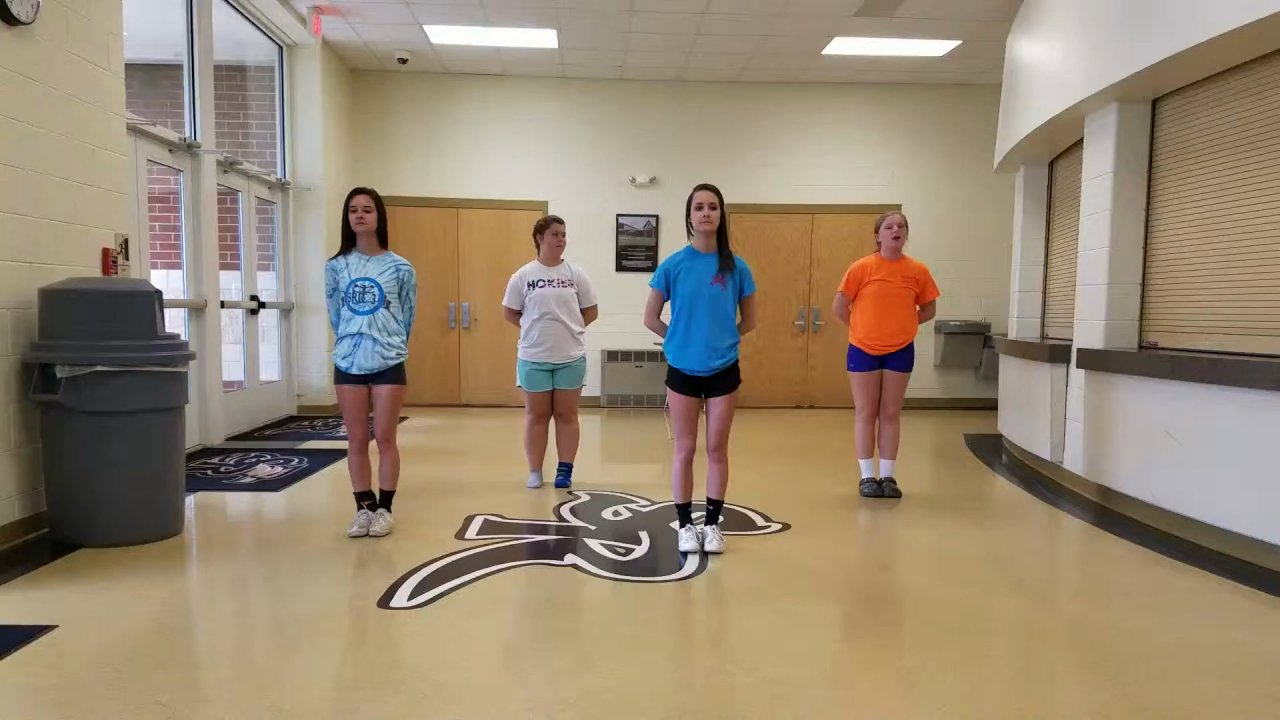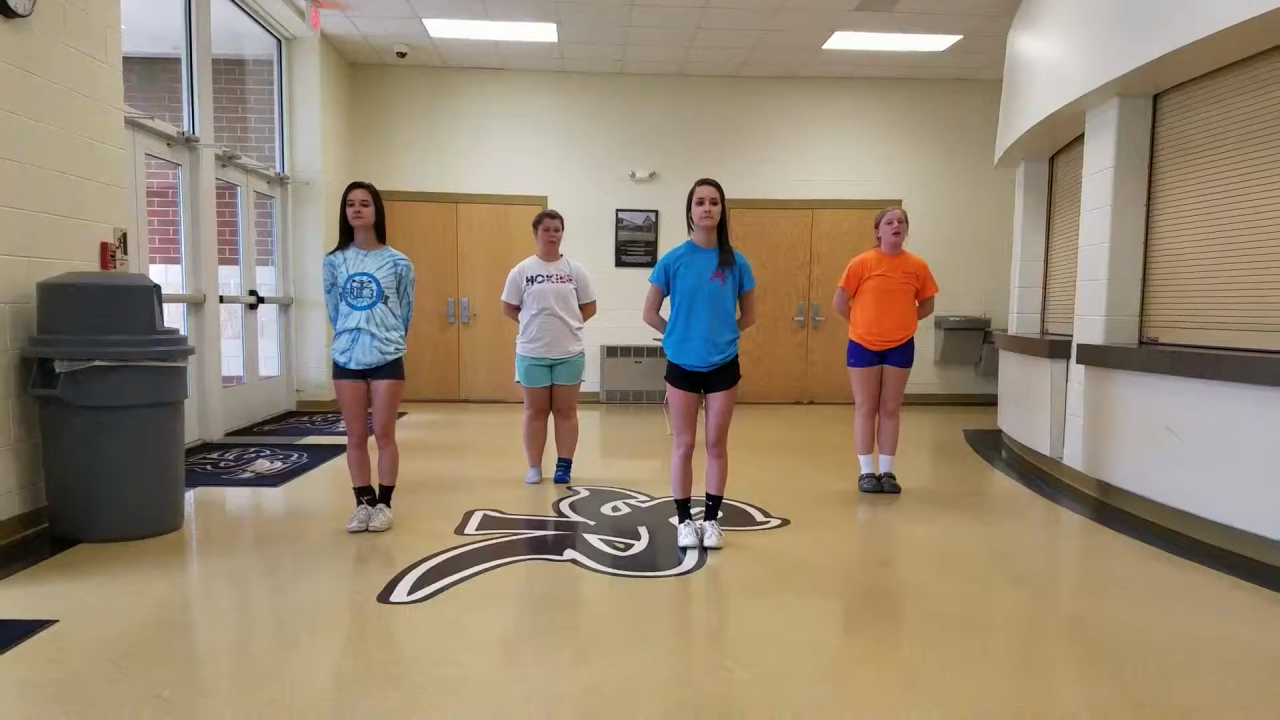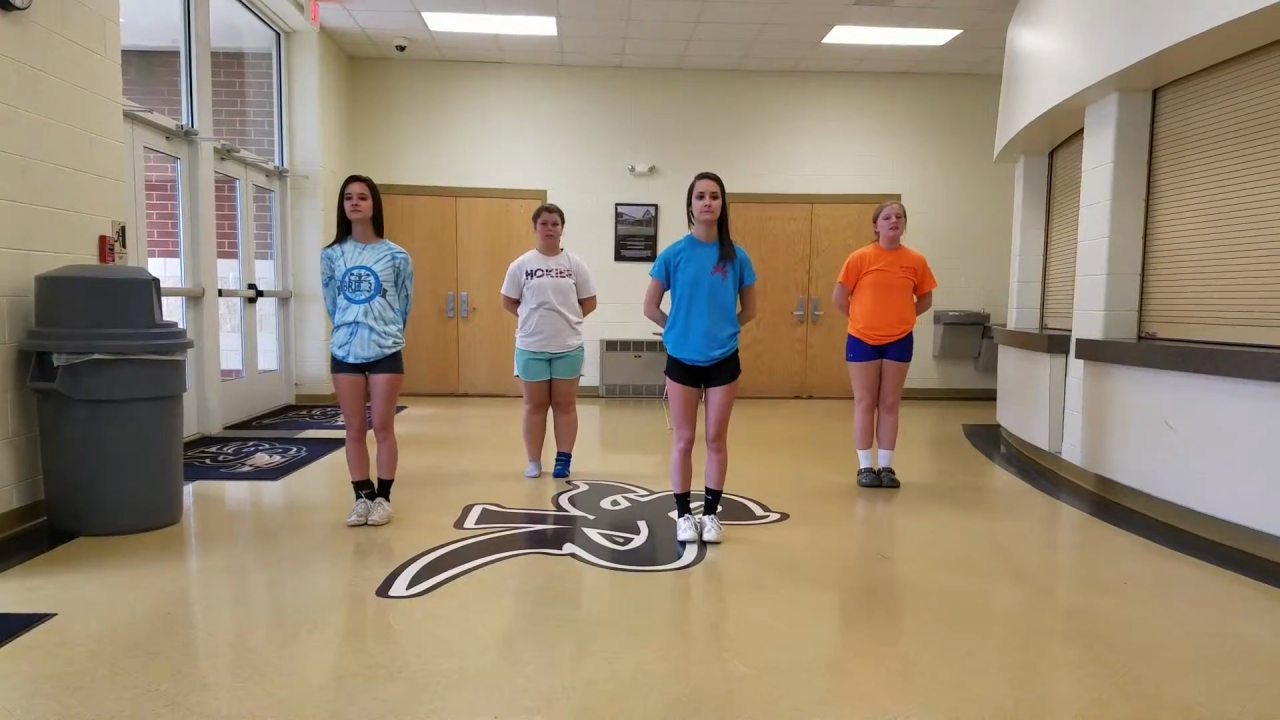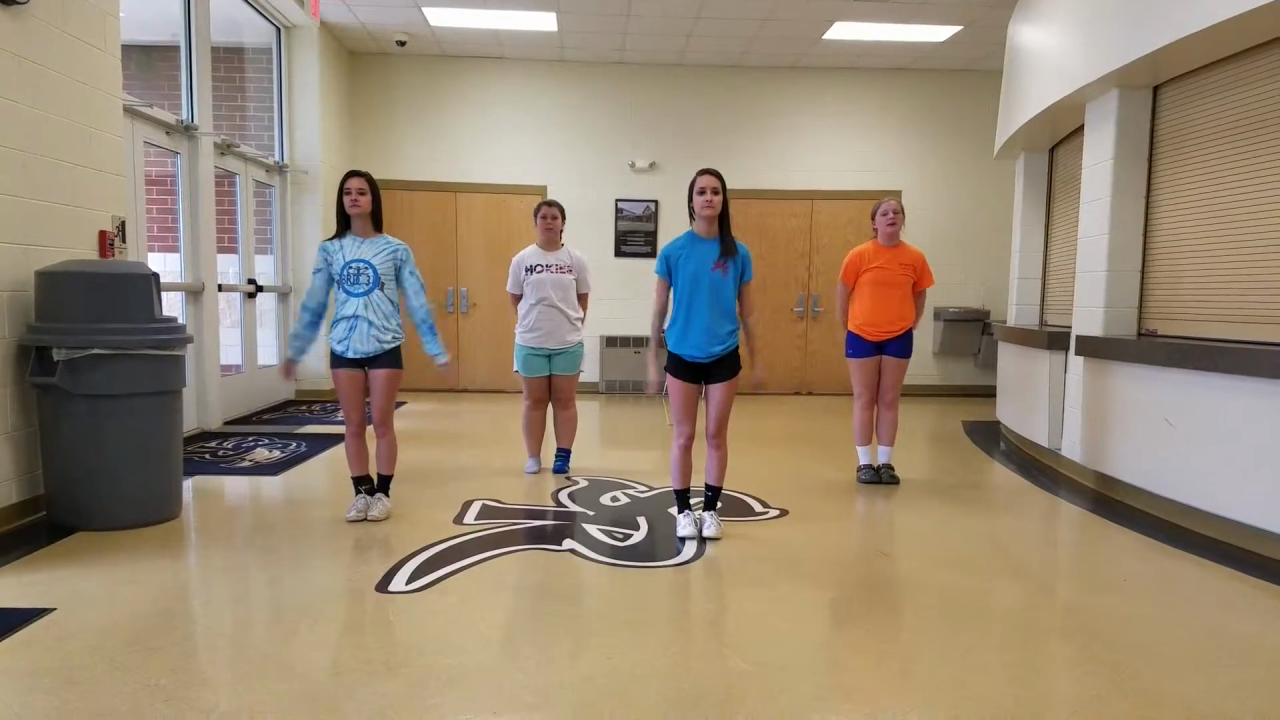
dt=0.3s
person 1, frame 1
left shoulder: (736, 267)
right shoulder: (672, 266)
left elbow: (749, 320)
right elbow: (650, 318)
left wrist: (721, 339)
right wrist: (681, 339)
left hip: (724, 370)
right hip: (683, 370)
left knee: (717, 449)
right knee: (685, 450)
left ankle: (713, 524)
right ankle: (685, 525)
person 1, frame 2
left shoulder: (736, 262)
right shoulder: (672, 261)
left elbow: (748, 316)
right elbow: (650, 313)
left wrist: (720, 335)
right wrist: (682, 335)
left hip: (724, 366)
right hip: (682, 365)
left knee: (716, 445)
right knee: (684, 445)
left ankle: (712, 519)
right ankle: (685, 520)
person 1, frame 3
left shoulder: (736, 257)
right shoulder: (673, 255)
left elbow: (749, 310)
right elbow: (650, 308)
left wrist: (720, 331)
right wrist: (682, 331)
left hip: (724, 361)
right hip: (682, 360)
left knee: (716, 440)
right knee: (684, 440)
left ankle: (711, 514)
right ankle: (684, 515)
person 1, frame 4
left shoulder: (737, 253)
right shoulder: (673, 251)
left elbow: (746, 311)
right elbow: (660, 309)
left wrist: (754, 360)
right wrist: (652, 359)
left hip: (724, 357)
right hip: (682, 356)
left knee: (716, 436)
right knee: (683, 436)
left ankle: (710, 510)
right ankle: (683, 511)
person 2, frame 1
left shoulder: (400, 268)
right shoulder: (336, 267)
left elbow: (406, 317)
right elbow: (336, 316)
right wrist: (351, 346)
left hip: (388, 364)
right hip: (348, 364)
left knee: (385, 439)
right knee: (357, 441)
left ankle: (384, 508)
right ankle: (364, 507)
person 2, frame 2
left shoulder: (398, 262)
right shoulder: (334, 261)
left elbow: (405, 313)
right elbow: (334, 311)
right wrist: (348, 341)
left hip: (387, 359)
right hip: (346, 359)
left knee: (384, 435)
right knee: (355, 437)
left ankle: (384, 504)
right ankle: (363, 503)
person 2, frame 3
left shoulder: (396, 256)
right shoulder: (332, 256)
left elbow: (403, 307)
right elbow: (333, 306)
left hip: (385, 353)
right hip: (345, 353)
left knee: (383, 428)
right knee: (354, 430)
left ankle: (383, 497)
right ankle: (362, 497)
person 2, frame 4
left shoulder: (396, 250)
right shoulder: (330, 250)
left elbow: (417, 300)
right elbow: (314, 303)
left wrist: (436, 348)
right wrist: (295, 349)
left hip: (384, 347)
right hip: (345, 348)
left knee: (382, 423)
right knee: (354, 425)
left ankle: (383, 492)
right ankle: (362, 492)
person 3, frame 1
left shoulder: (918, 271)
right shoulder: (861, 267)
left elbow: (929, 310)
right elbow: (839, 307)
left wrist: (901, 325)
right wrist: (863, 327)
left hip: (900, 351)
right hip: (864, 350)
left knee: (891, 414)
right knee: (865, 413)
left ankle: (888, 476)
right ankle: (867, 476)
person 3, frame 2
left shoulder: (918, 266)
right shoulder: (862, 263)
left elbow: (927, 305)
right elbow: (839, 302)
left wrist: (902, 321)
right wrist: (862, 323)
left hip: (900, 347)
right hip: (864, 345)
left knee: (891, 410)
right knee: (866, 409)
left ankle: (887, 471)
right ankle: (867, 472)
person 3, frame 3
left shoulder: (916, 261)
right shoulder: (860, 258)
left elbow: (925, 300)
right elbow: (839, 298)
left wrist: (899, 317)
right wrist: (863, 319)
left hip: (899, 341)
right hip: (862, 340)
left knee: (890, 404)
right knee: (865, 404)
left ankle: (886, 466)
right ankle: (865, 466)
person 3, frame 4
left shoulder: (915, 257)
right shoulder: (859, 255)
left elbow: (920, 297)
right elbow: (842, 296)
left wrist: (905, 322)
right wrist: (856, 323)
left hip: (898, 338)
right hip: (862, 336)
left knee: (889, 401)
right knee: (864, 400)
left ankle: (885, 462)
right ankle: (864, 462)
person 4, frame 1
left shoulder: (576, 274)
right shoulder: (523, 276)
left elbow: (591, 311)
right elbow: (510, 313)
left wrist: (569, 328)
right wrist: (534, 328)
left hip: (570, 357)
right hip: (534, 358)
left knee: (567, 415)
right knee: (536, 415)
left ankle: (565, 470)
right ankle: (535, 471)
person 4, frame 2
left shoulder: (574, 269)
right shoulder: (522, 270)
left elbow: (590, 307)
right elbow: (509, 308)
left wrist: (567, 324)
right wrist: (534, 323)
left hip: (569, 353)
right hip: (532, 353)
left knee: (566, 411)
right knee: (535, 411)
left ankle: (564, 465)
right ankle: (534, 467)
person 4, frame 3
left shoulder: (574, 264)
right shoulder: (521, 264)
left elbow: (589, 302)
right elbow: (508, 302)
left wrist: (566, 319)
right wrist: (533, 318)
left hip: (568, 346)
right hip: (531, 347)
left knee: (565, 405)
right knee: (534, 405)
left ankle: (563, 460)
right ankle: (533, 461)
person 4, frame 4
left shoulder: (575, 259)
right shoulder: (522, 259)
left elbow: (583, 299)
right elbow: (515, 299)
left wrist: (567, 319)
left hip: (568, 342)
right hip: (531, 342)
left knee: (564, 401)
right knee: (534, 401)
left ankle: (563, 455)
right ankle: (533, 456)
